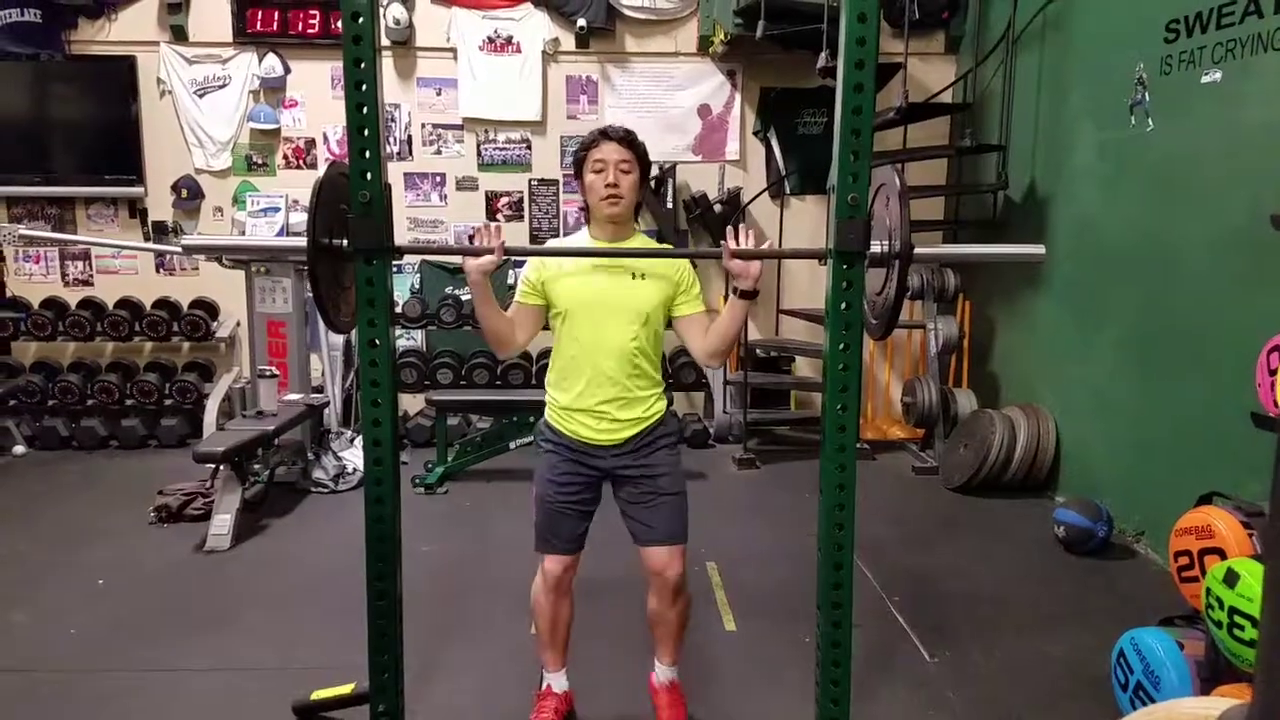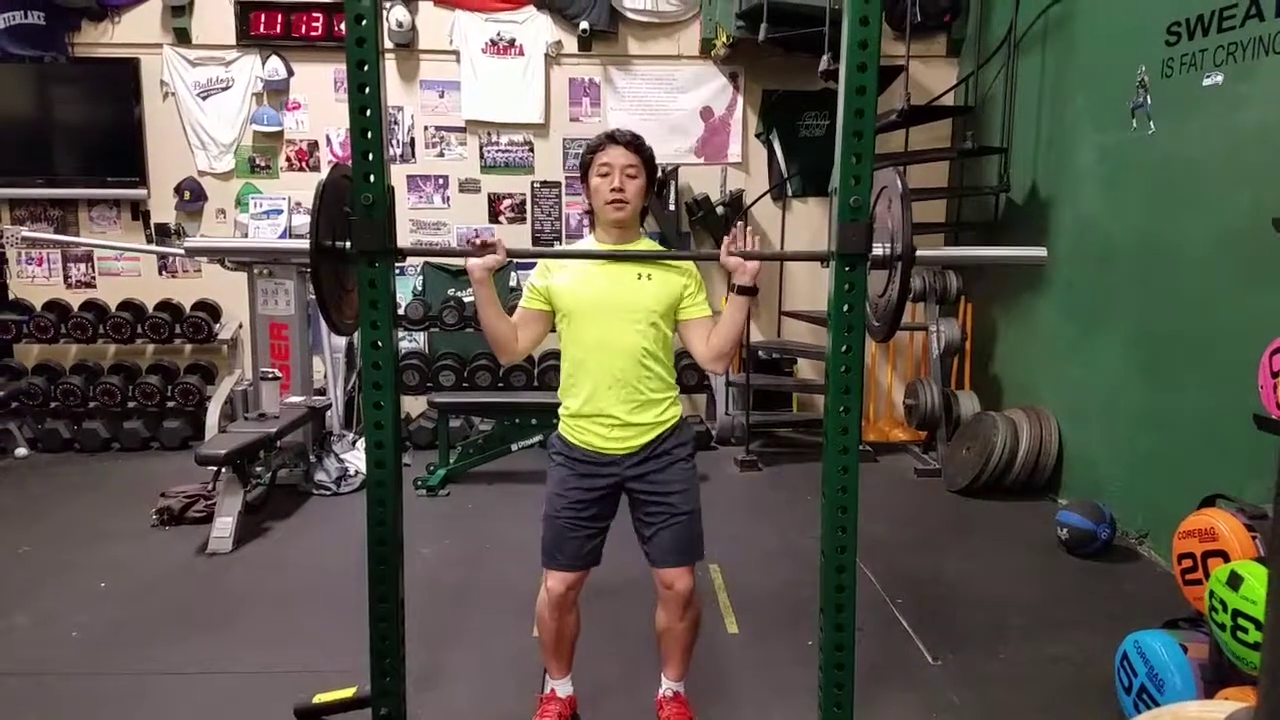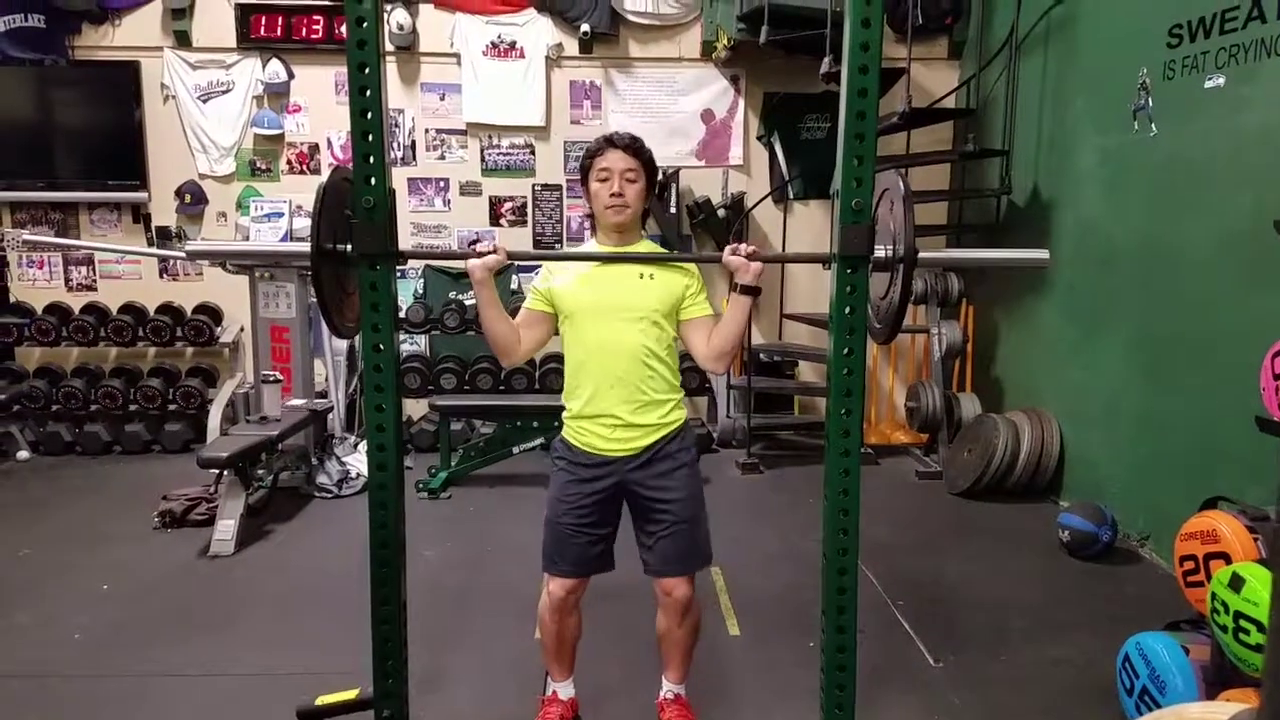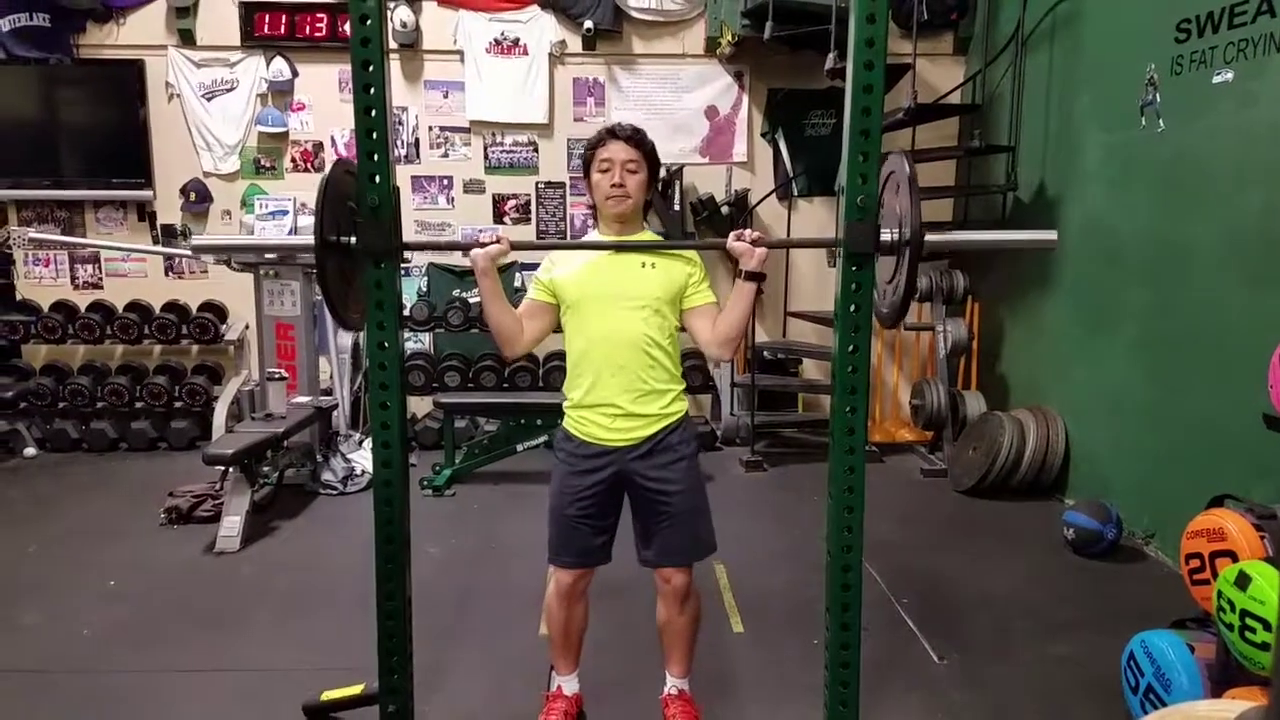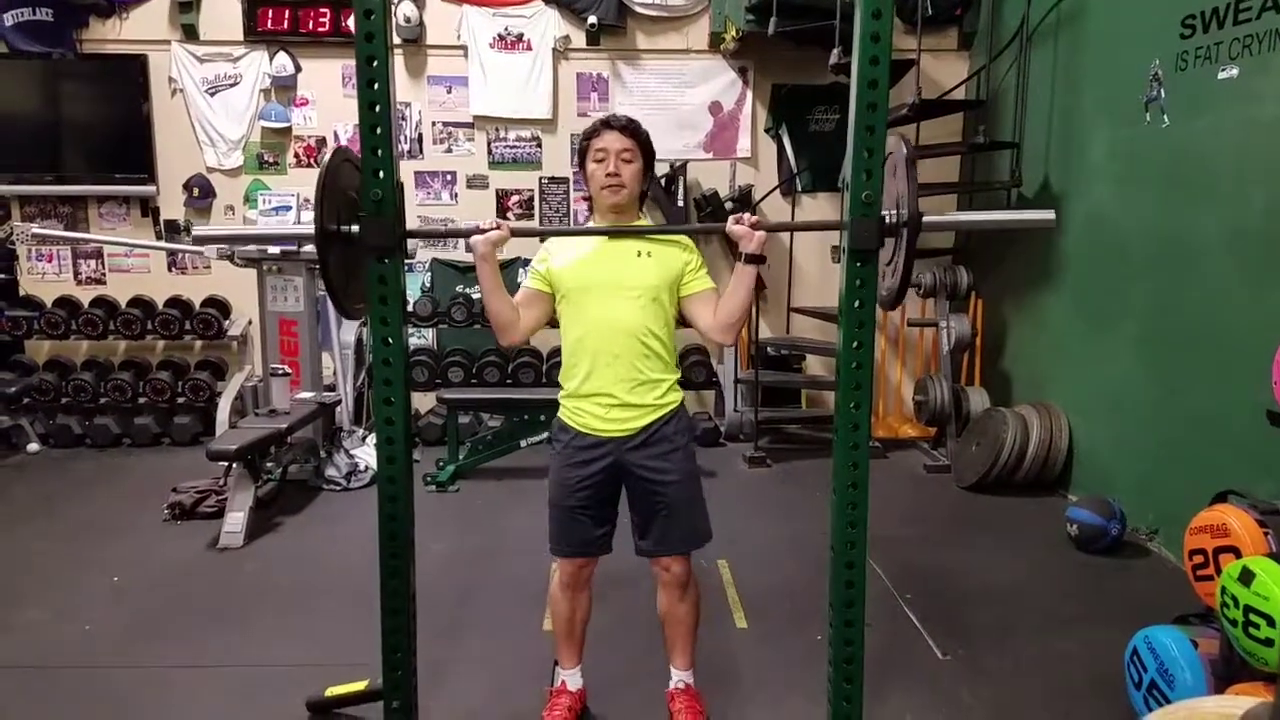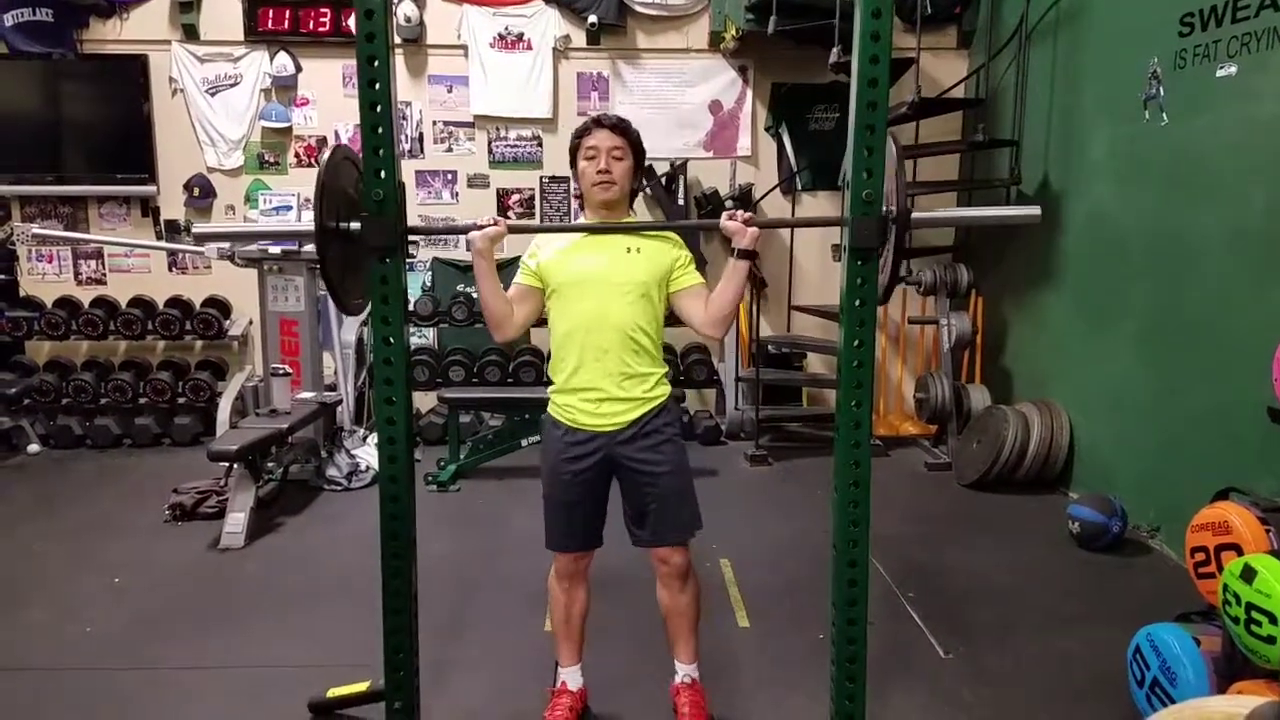
dt=0.2s
person 1, frame 1
left shoulder: (670, 264)
right shoulder: (550, 259)
left elbow: (710, 353)
right elbow: (506, 344)
left wrist: (742, 290)
right wrist: (479, 282)
left hip: (646, 436)
right hip: (567, 438)
left knee: (668, 570)
right knee: (554, 570)
person 1, frame 2
left shoulder: (678, 269)
right shoulder: (556, 266)
left elbow: (715, 357)
right elbow: (510, 349)
left wrist: (742, 287)
right wrist: (482, 282)
left hip: (660, 447)
right hip: (580, 449)
left knee: (678, 585)
right knee: (559, 587)
person 1, frame 3
left shoulder: (680, 272)
right shoulder: (558, 271)
left elbow: (716, 359)
right elbow: (511, 352)
left wrist: (745, 287)
right wrist: (483, 283)
left hip: (664, 451)
right hip: (582, 452)
left knee: (678, 592)
right knee: (560, 591)
person 1, frame 4
left shoulder: (681, 261)
right shoulder: (561, 261)
left elbow: (721, 345)
right elbow: (514, 342)
left wrist: (749, 273)
right wrist: (485, 273)
left hip: (664, 441)
right hip: (583, 443)
left knee: (675, 581)
right knee: (568, 581)
person 1, frame 5
left shoulder: (677, 248)
right shoulder: (557, 251)
left elbow: (722, 329)
right elbow: (511, 331)
left wrist: (749, 257)
right wrist: (485, 260)
left hip: (659, 429)
right hip: (580, 432)
left knee: (673, 569)
right knee: (572, 570)
person 1, frame 6
left shoulder: (665, 245)
right shoulder: (546, 246)
left elbow: (713, 324)
right elbow: (504, 327)
left wrist: (741, 252)
right wrist: (482, 256)
left hip: (648, 422)
right hip: (570, 426)
left knee: (673, 559)
right knee: (568, 564)
